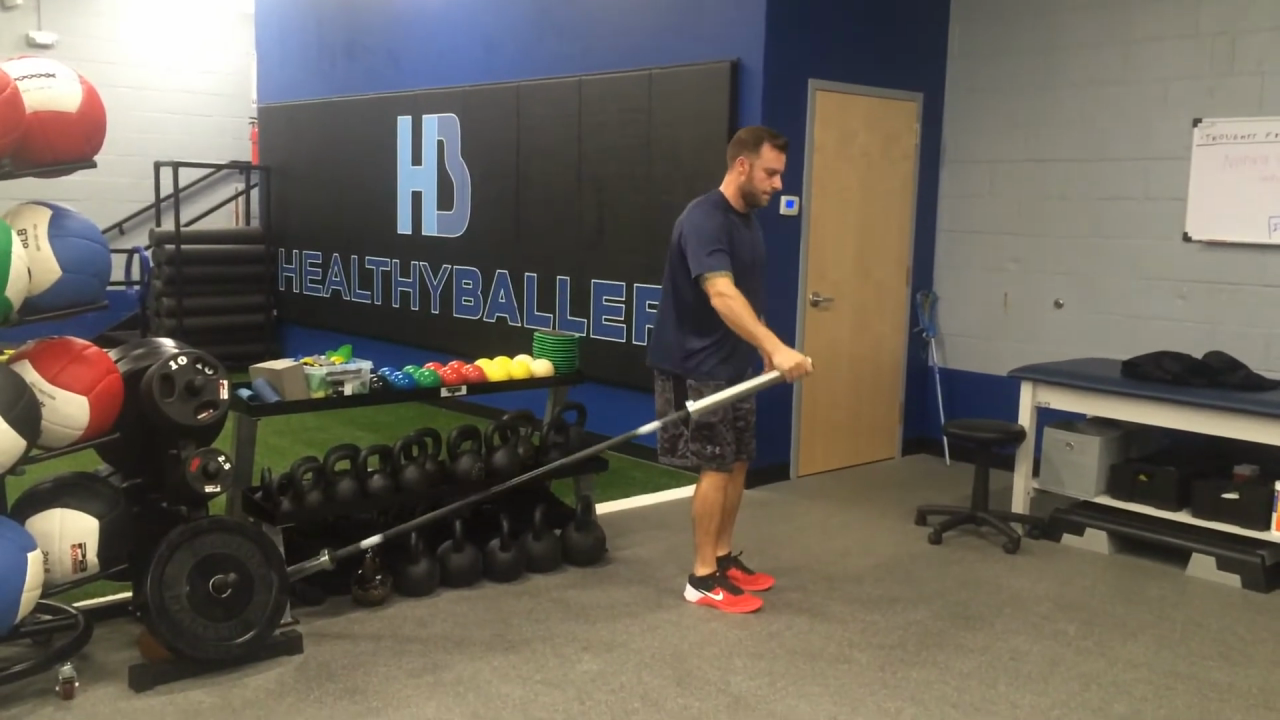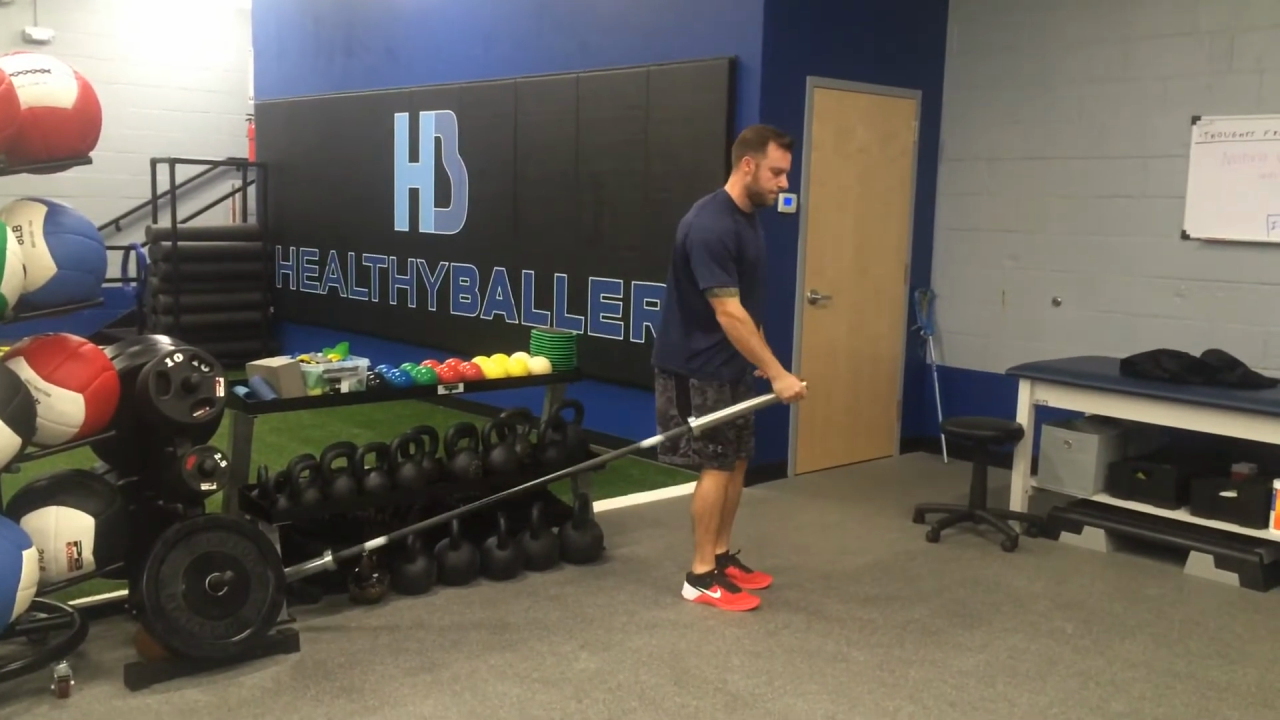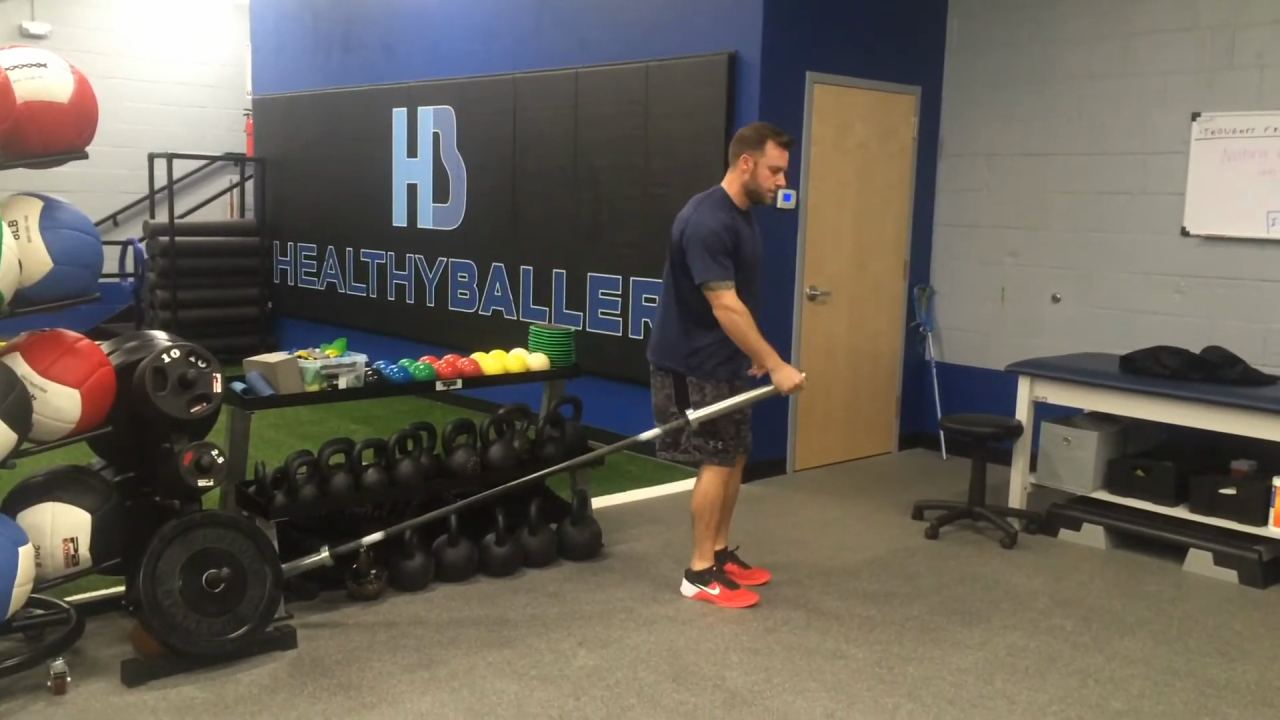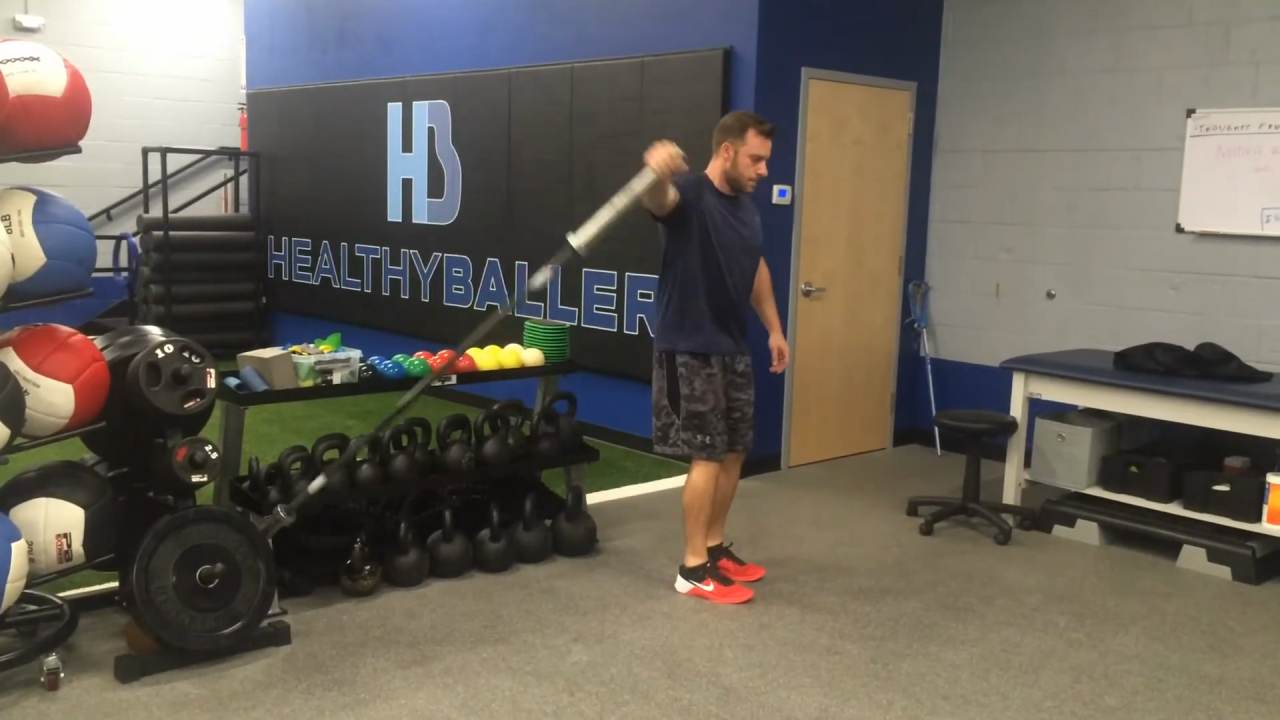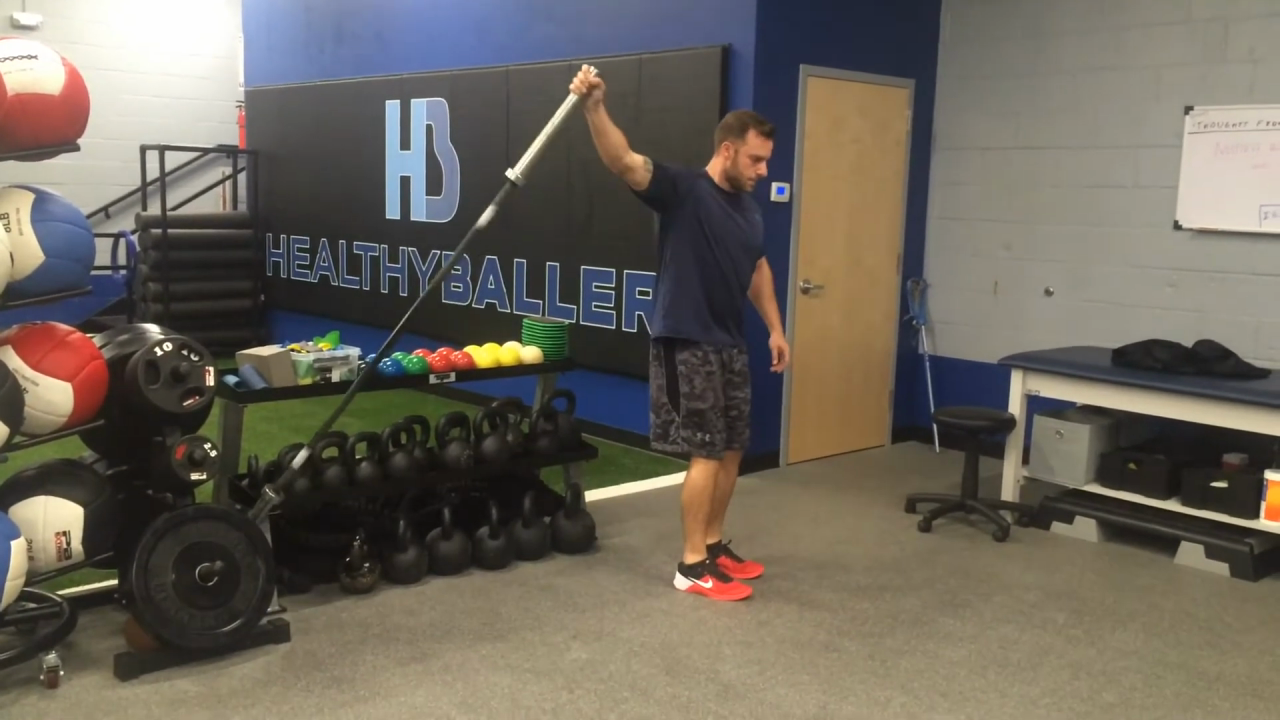
dt=0.5s
person 1, frame 1
left shoulder: (747, 218)
right shoulder: (704, 218)
right elbow: (721, 294)
left wrist: (763, 350)
right wrist: (774, 347)
left hip: (733, 364)
right hip: (697, 366)
left knee: (737, 463)
right knee: (716, 466)
left ankle: (723, 558)
right ankle: (703, 577)
person 1, frame 2
left shoulder: (747, 216)
right shoulder: (711, 224)
right elbow: (728, 313)
left wrist: (759, 358)
right wrist: (777, 373)
left hip: (729, 364)
right hip: (697, 366)
left knee: (735, 462)
right knee: (716, 465)
left ankle: (721, 556)
right ankle: (701, 576)
person 1, frame 3
left shoulder: (742, 214)
right shoulder: (708, 220)
right elbow: (725, 306)
left wrist: (754, 356)
right wrist: (775, 365)
left hip: (723, 359)
right hip: (691, 362)
left knee: (734, 458)
right knee: (717, 461)
left ankle: (720, 552)
right ankle: (700, 572)
person 1, frame 4
left shoulder: (746, 205)
right shoulder: (691, 194)
left elbow: (755, 270)
right elbow: (658, 198)
left wrist: (774, 330)
right wrist: (657, 168)
left hip: (733, 349)
right hip: (690, 349)
left knee: (734, 452)
right knee: (707, 456)
left ankle: (715, 547)
right ankle: (694, 569)
person 1, frame 5
left shoulder: (747, 206)
right shoulder: (682, 189)
left elbow: (758, 270)
right elbow: (623, 162)
left wrist: (776, 329)
right wrist: (593, 107)
left hip: (730, 346)
right hip: (686, 345)
left knee: (731, 451)
right knee: (706, 453)
left ankle: (713, 546)
right ankle: (692, 565)
